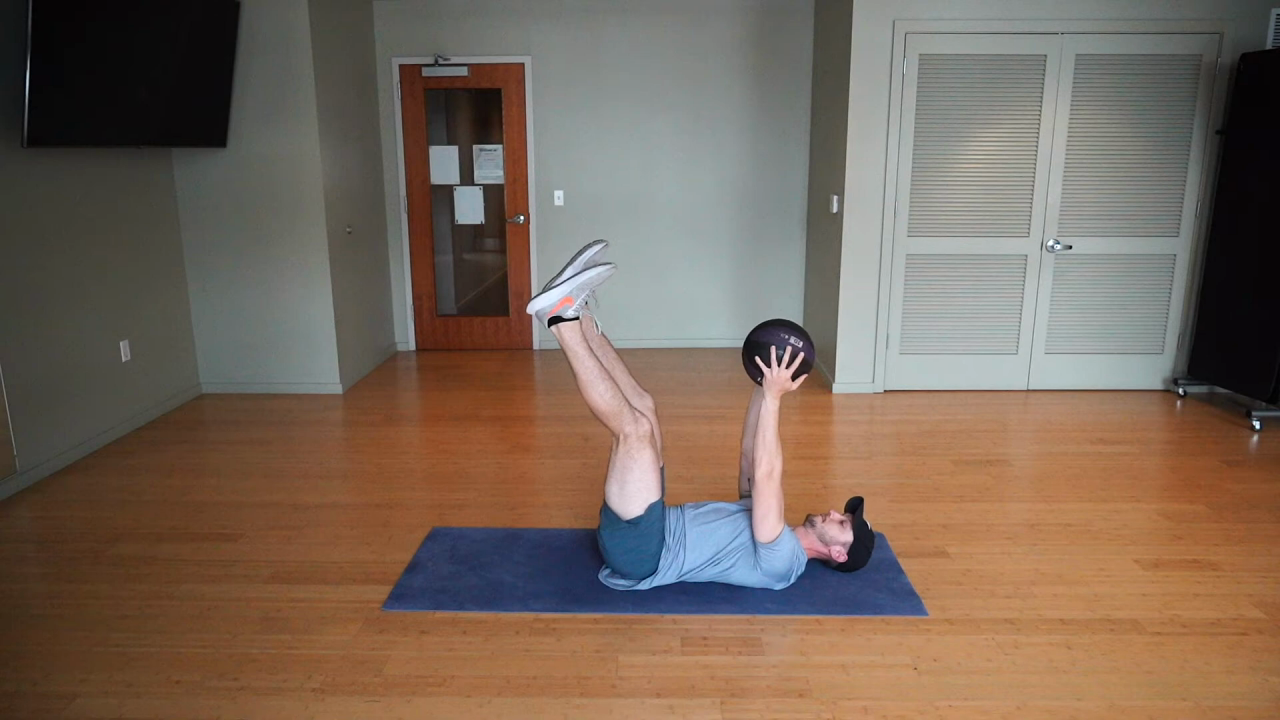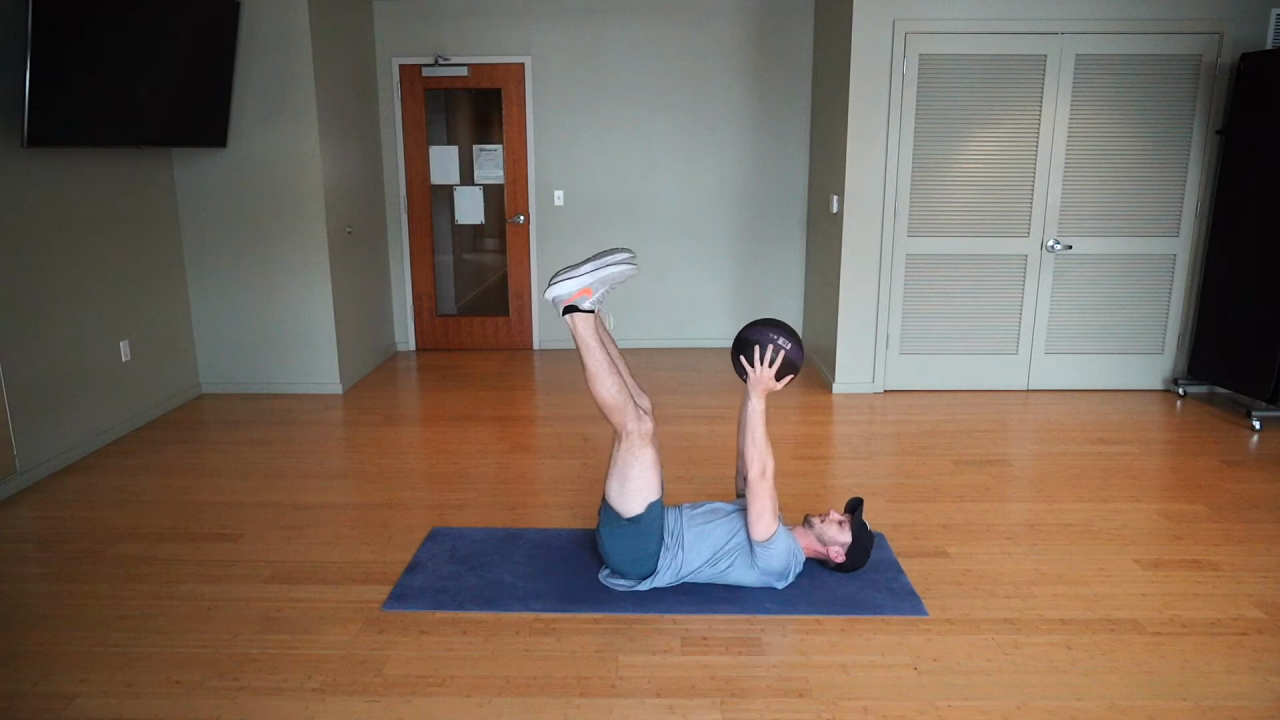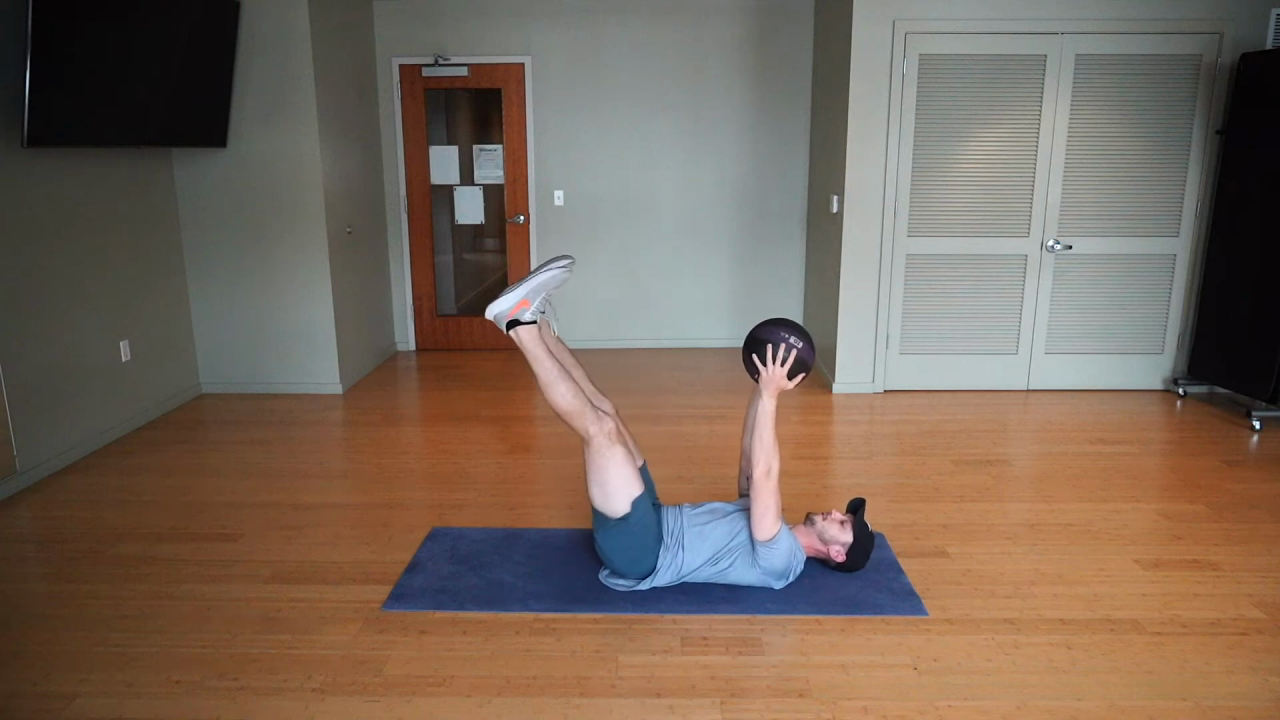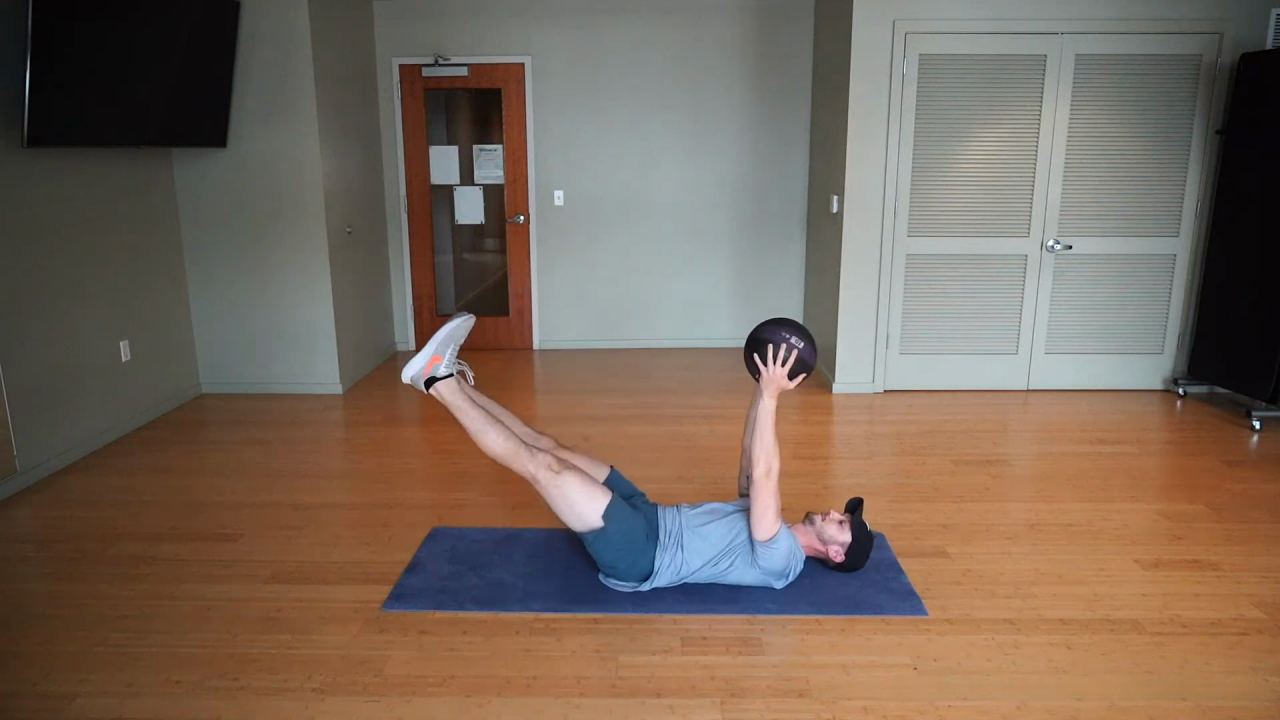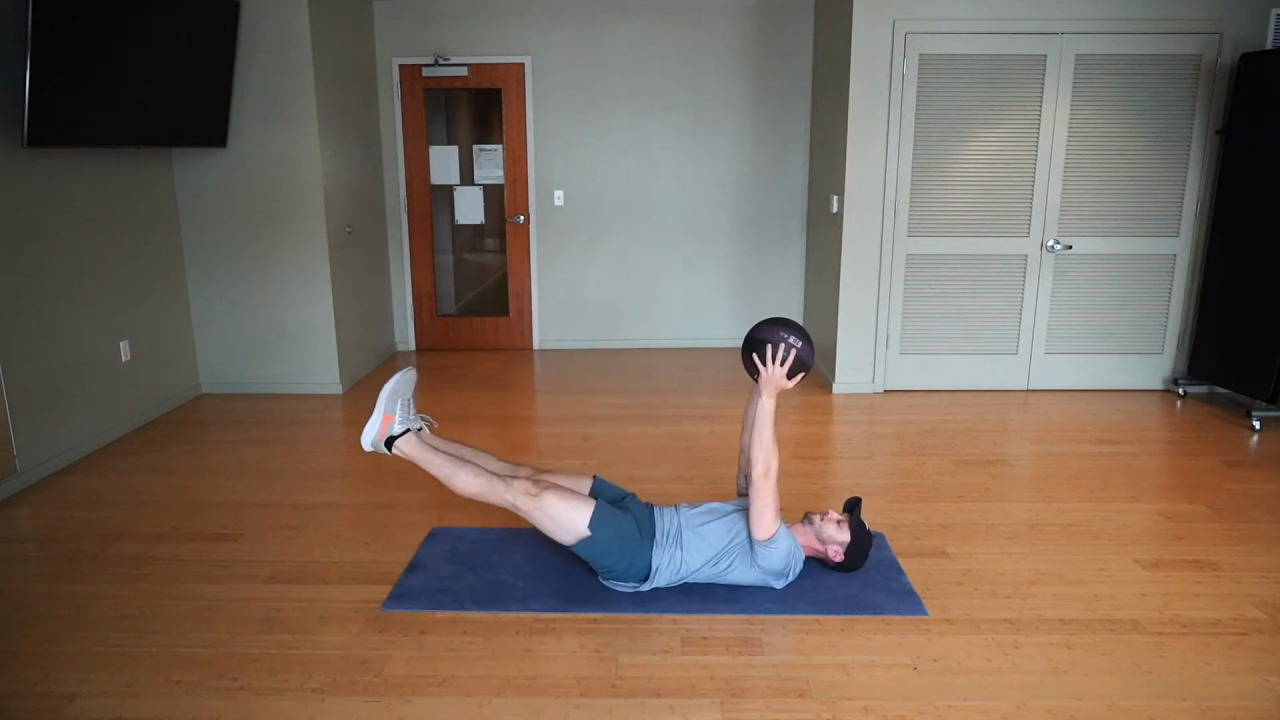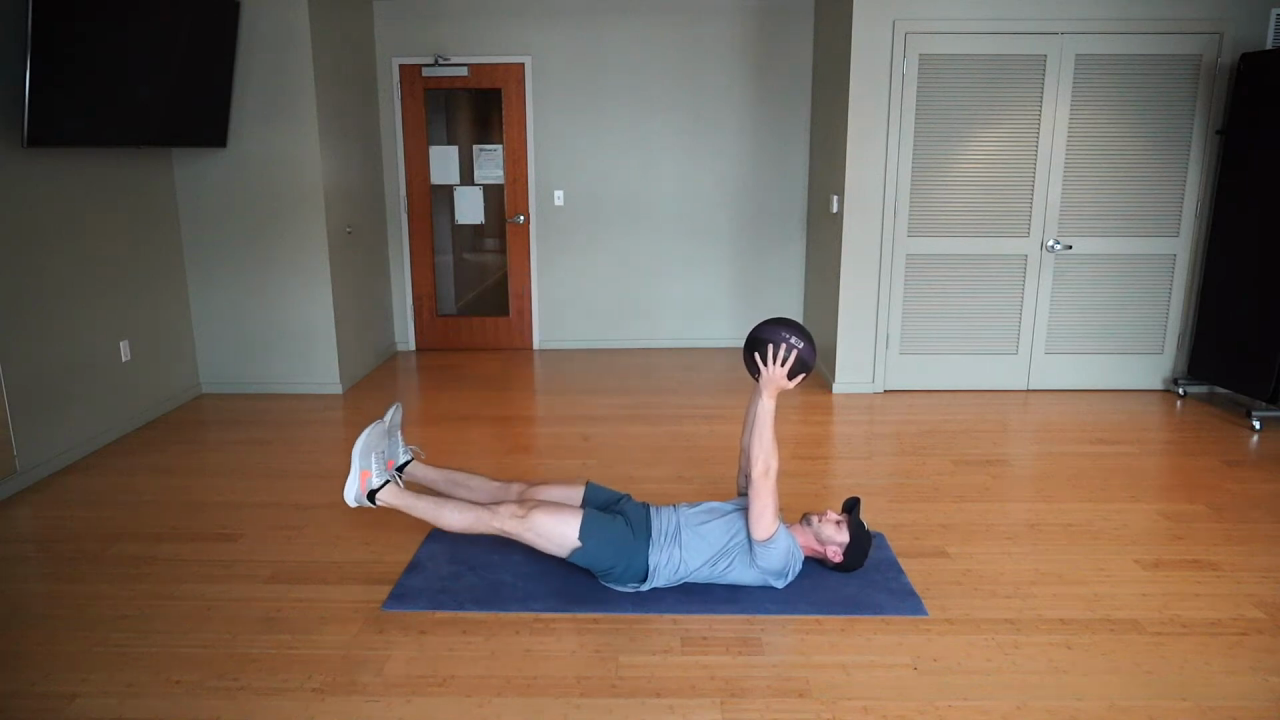
dt=0.5s
person 1, frame 1
left shoulder: (782, 560)
right shoulder: (770, 522)
left elbow: (766, 476)
right elbow: (750, 464)
left wrist: (773, 398)
right wrist: (763, 390)
left hip: (637, 552)
right hip: (652, 531)
left knee: (634, 427)
right knee: (642, 408)
left ankle: (564, 319)
right ankle: (577, 315)
person 1, frame 2
left shoulder: (779, 560)
right shoulder: (770, 527)
left elbow: (759, 474)
right elbow: (746, 470)
left wrist: (757, 397)
right wrist: (754, 389)
left hip: (636, 554)
right hip: (651, 533)
left knee: (635, 426)
right knee: (638, 410)
left ankle: (580, 310)
right ankle: (584, 307)
person 1, frame 3
left shoulder: (780, 559)
right shoulder: (769, 532)
left elbow: (764, 475)
right elbow: (750, 469)
left wrist: (769, 397)
right wrist: (764, 392)
left hip: (639, 555)
right hip: (655, 526)
left knee: (599, 427)
right knee: (604, 414)
left ankle: (522, 325)
right ankle: (534, 323)
person 1, frame 4
left shoulder: (780, 559)
right shoulder: (773, 532)
left elbow: (765, 475)
right elbow: (751, 464)
left wrist: (770, 397)
right wrist: (763, 391)
left hip: (638, 554)
right hip: (649, 521)
left knee: (541, 463)
right knee: (550, 449)
left ankle: (441, 383)
right ankle: (453, 382)
person 1, frame 5
left shoulder: (778, 559)
right shoulder: (770, 527)
left elbow: (763, 475)
right elbow: (749, 465)
left wrist: (769, 397)
right wrist: (761, 392)
left hip: (636, 554)
right hip: (643, 519)
left knee: (520, 492)
right knee: (528, 476)
left ankle: (401, 439)
right ankle: (417, 435)
person 1, frame 6
left shoulder: (778, 560)
right shoulder: (768, 527)
left elbow: (763, 475)
right elbow: (749, 465)
left wrist: (770, 396)
right wrist: (762, 392)
left hip: (634, 554)
right hip: (639, 519)
left knee: (509, 517)
right knee: (520, 492)
left ankle: (384, 493)
right ankle: (406, 469)
